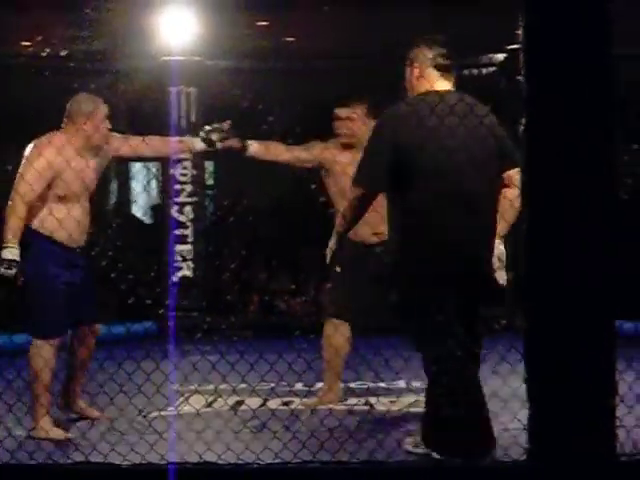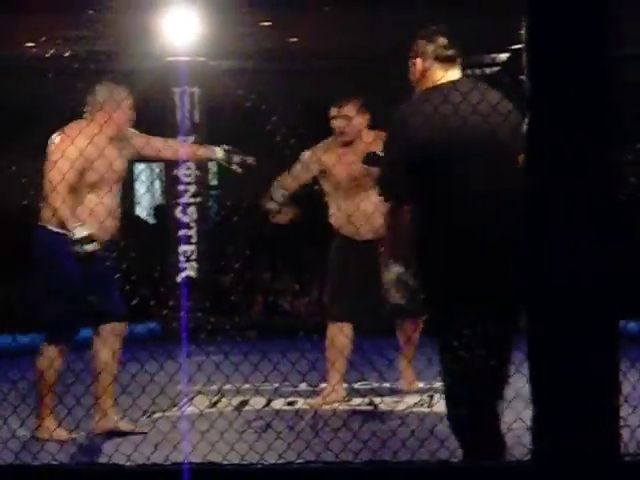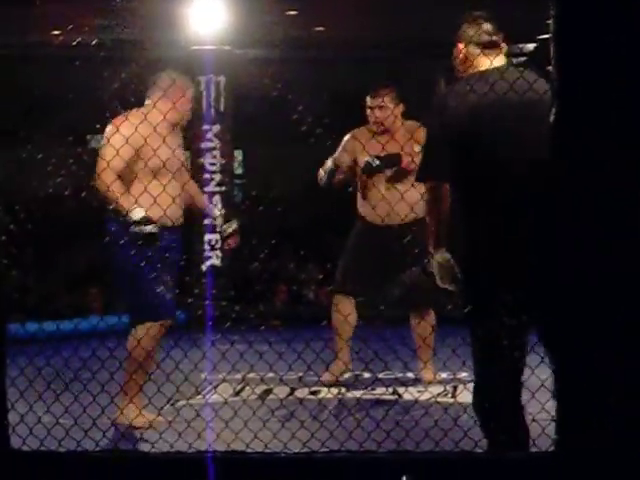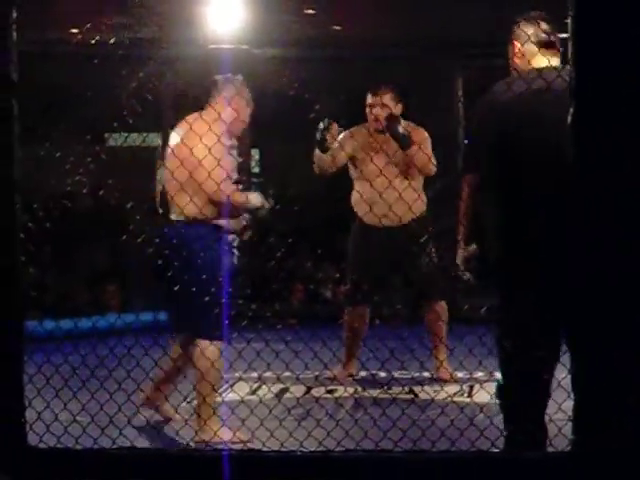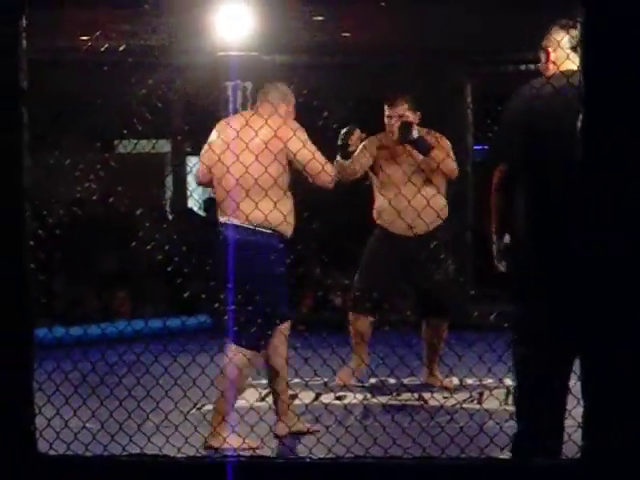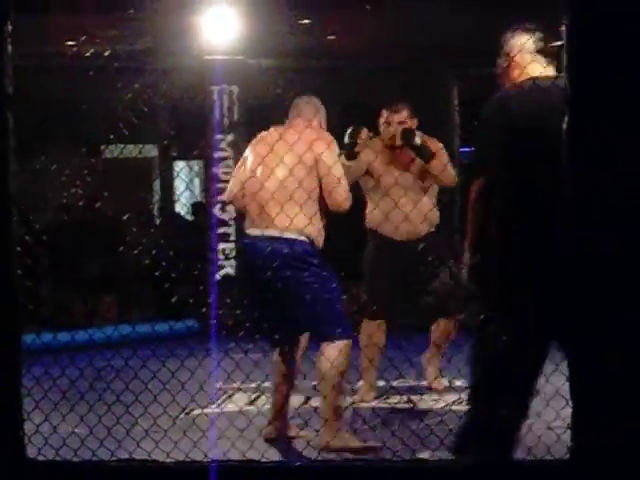
dt=0.3s
person 1, frame 1
left shoulder: (398, 118)
right shoulder: (483, 116)
left elbow: (364, 191)
right elbow: (513, 182)
left wrist: (338, 235)
right wrist: (496, 240)
left hip: (425, 255)
right hip: (474, 253)
left knee: (444, 350)
right knee: (461, 345)
left ankle: (470, 440)
right ankle: (440, 435)
person 1, frame 2
left shoulder: (412, 116)
right shoulder: (499, 102)
left elbow: (397, 201)
right elbow: (525, 168)
left wrist: (392, 259)
right wrist: (524, 231)
left hip: (449, 255)
right hip: (508, 247)
left knee: (463, 354)
right knee: (497, 346)
left ankle: (483, 451)
right ankle: (486, 438)
person 1, frame 3
left shoulder: (454, 102)
right shoulder: (542, 87)
left elbow: (438, 186)
left wrist: (438, 246)
left hip: (491, 246)
right hip: (551, 239)
left knee: (498, 350)
left ankle: (508, 442)
person 1, frame 4
left shoulder: (502, 98)
left elbow: (475, 179)
left wrist: (465, 238)
left hip: (524, 247)
left knee: (525, 355)
left ankle: (525, 445)
person 1, frame 5
left shoulder: (531, 97)
left elbow: (503, 175)
left wrist: (499, 234)
left hip: (543, 247)
left knee: (540, 356)
left ankle: (536, 451)
right ankle: (581, 446)
person 1, frame 6
left shoulder: (509, 105)
left elbow: (484, 184)
left wrist: (472, 248)
left hip: (522, 257)
right hip: (576, 255)
left knee: (501, 365)
left ankle: (478, 452)
person 2, frame 1
left shoulder: (101, 146)
right shoulder: (48, 152)
left elbow: (148, 145)
left wrist: (197, 143)
left hip: (73, 252)
right hip: (43, 249)
left knee: (87, 327)
right knee: (48, 334)
left ankle: (73, 397)
right ankle: (41, 420)
person 2, frame 2
left shoulder: (122, 138)
right shoulder: (74, 139)
left elbow: (167, 148)
right elbow: (56, 190)
left wrist: (215, 153)
right wrist: (78, 232)
left hip: (97, 245)
right hip: (66, 245)
left knee: (113, 325)
right knee: (59, 335)
left ankle: (106, 414)
right ankle: (45, 421)
person 2, frame 3
left shoulder: (173, 132)
right shoulder: (131, 126)
left elbow: (184, 181)
right elbow: (105, 176)
right wrist: (134, 213)
left hip: (166, 236)
right hip: (135, 235)
left knee: (154, 319)
right knee: (157, 315)
left ankle: (131, 404)
right ankle: (128, 401)
person 2, frame 4
left shoulder: (193, 126)
right shoulder: (212, 132)
right elbow: (214, 189)
left wrist: (230, 216)
right wrist: (249, 200)
left hip: (191, 234)
right hip: (199, 237)
left knee: (192, 325)
right knee: (212, 330)
left ankle: (158, 392)
right ankle: (207, 424)
person 2, frame 5
left shoulder: (226, 126)
right shoulder: (285, 128)
left elbow: (202, 175)
right elbow: (326, 177)
right wrist: (307, 160)
left hip: (235, 233)
right hip: (259, 241)
left knee: (278, 325)
right knee: (247, 339)
left ankle: (285, 416)
right ankle: (219, 430)
person 2, frame 6
left shoulder: (260, 140)
right shoulder: (319, 140)
left elbow: (232, 194)
right elbow: (340, 200)
right wrist: (322, 184)
left hip: (256, 247)
right hip: (293, 251)
left knee: (286, 336)
right knee: (337, 335)
left ankle: (278, 422)
right ankle: (334, 430)
person 3, frame 1
right shoulder: (327, 151)
right elbow: (284, 152)
right wrist: (244, 145)
right hip: (356, 246)
right knee: (336, 315)
right ankle: (331, 387)
person 3, frame 2
left shoulder: (387, 143)
right shoulder: (321, 153)
right elbow: (288, 182)
right wrist: (277, 201)
right hip: (349, 244)
right knee: (339, 315)
left ankle: (406, 367)
right ankle: (335, 387)
person 3, frame 3
left shoulder: (419, 134)
right shoulder: (355, 139)
right elbow: (327, 173)
left wrist: (387, 161)
right wrist: (329, 173)
left hip: (412, 229)
right hip: (370, 228)
left knee: (421, 300)
right knee: (345, 290)
left ankle: (426, 366)
right ankle: (340, 360)
person 3, frame 4
left shoulder: (416, 134)
right shoulder: (353, 137)
left elbow: (430, 168)
right elbow: (323, 168)
left wrist: (402, 139)
right wrist: (322, 147)
left hip: (411, 228)
right hip: (369, 230)
left knee: (434, 295)
right knee: (356, 300)
left ankle: (441, 360)
right ankle: (349, 362)
person 3, frame 5
left shoulder: (436, 141)
right shoulder: (373, 145)
left elbow: (451, 171)
right elbow: (346, 174)
left wrist: (420, 144)
right wrist: (344, 152)
left hip: (429, 238)
right hip: (388, 238)
left knee: (438, 310)
right knee: (362, 304)
left ankle: (432, 370)
right ankle: (357, 362)
person 3, frame 6
left shoulder: (431, 146)
right shoulder: (368, 150)
left elbow: (449, 180)
right elbow: (346, 179)
left wrist: (422, 151)
right wrist: (350, 154)
left hip: (425, 242)
right hip: (384, 244)
left knee: (448, 309)
right knee: (375, 313)
left ankle: (432, 358)
right ankle: (368, 381)
